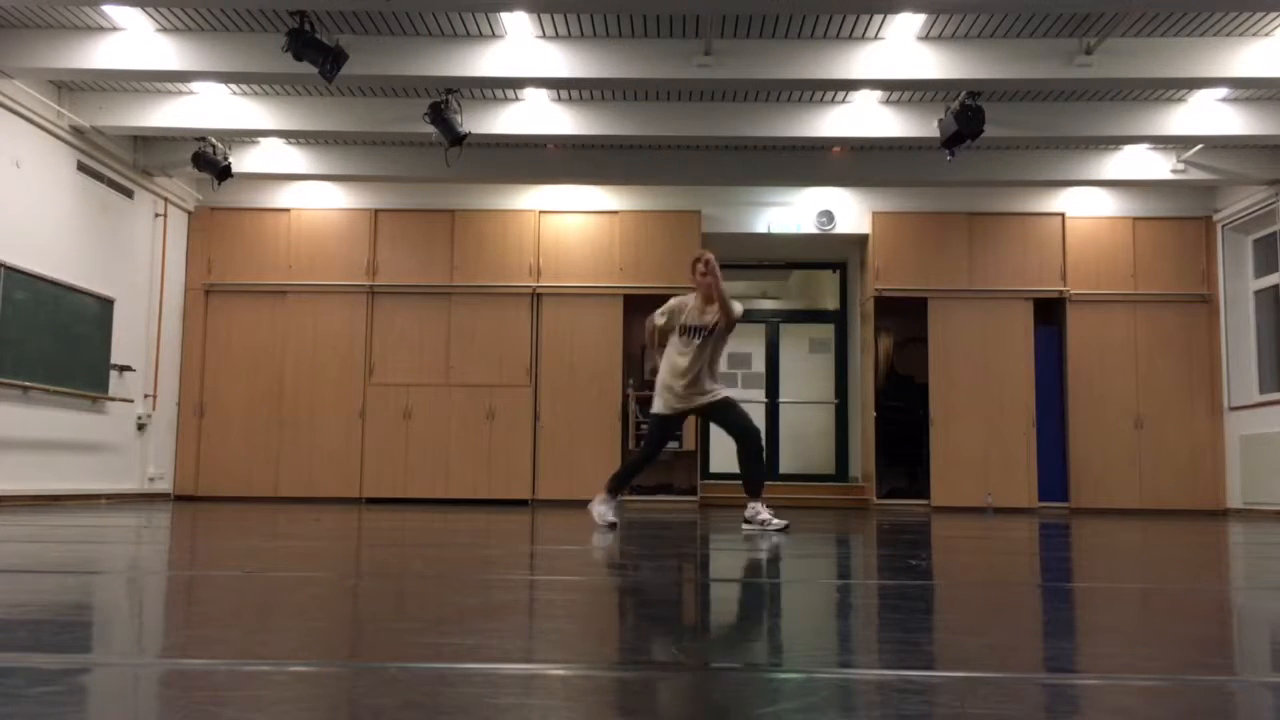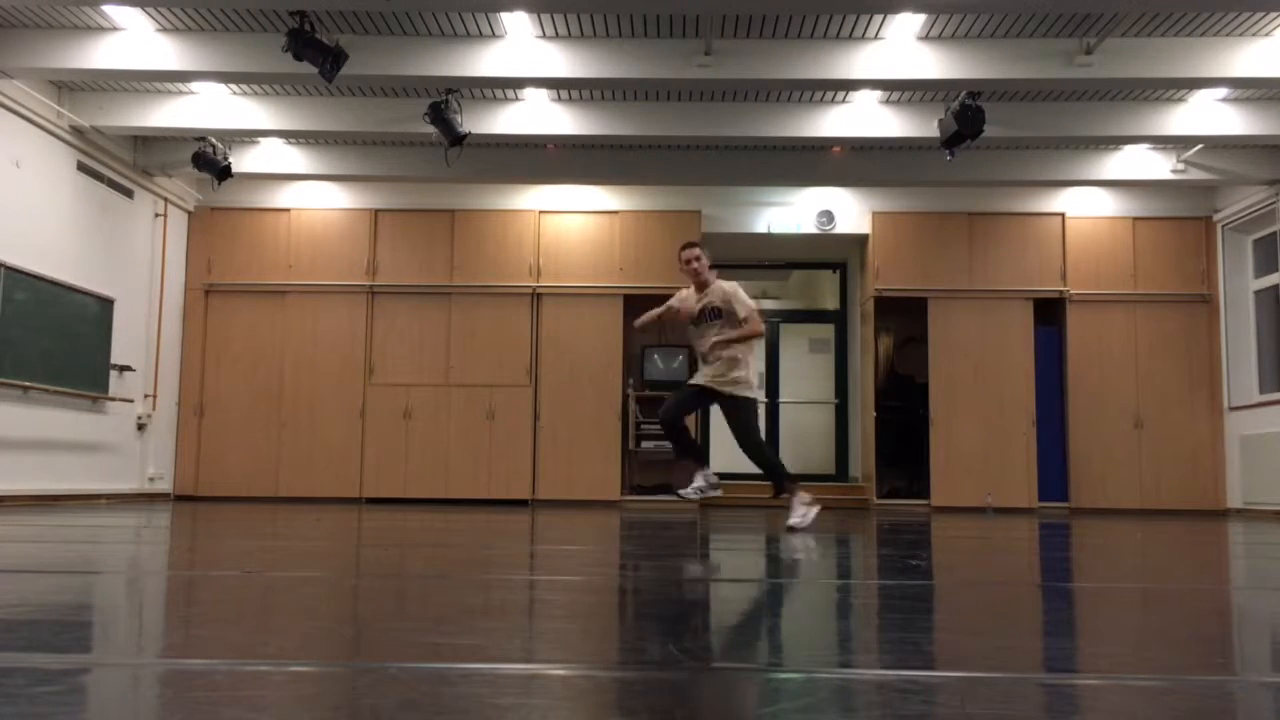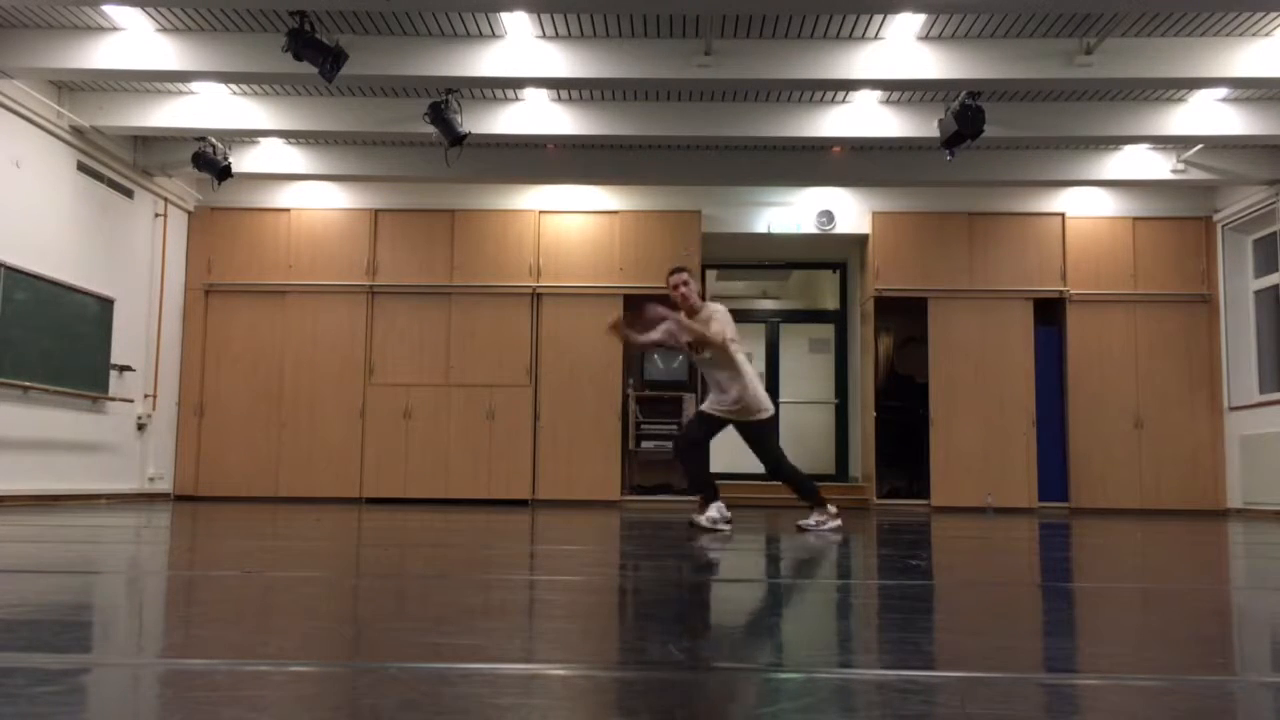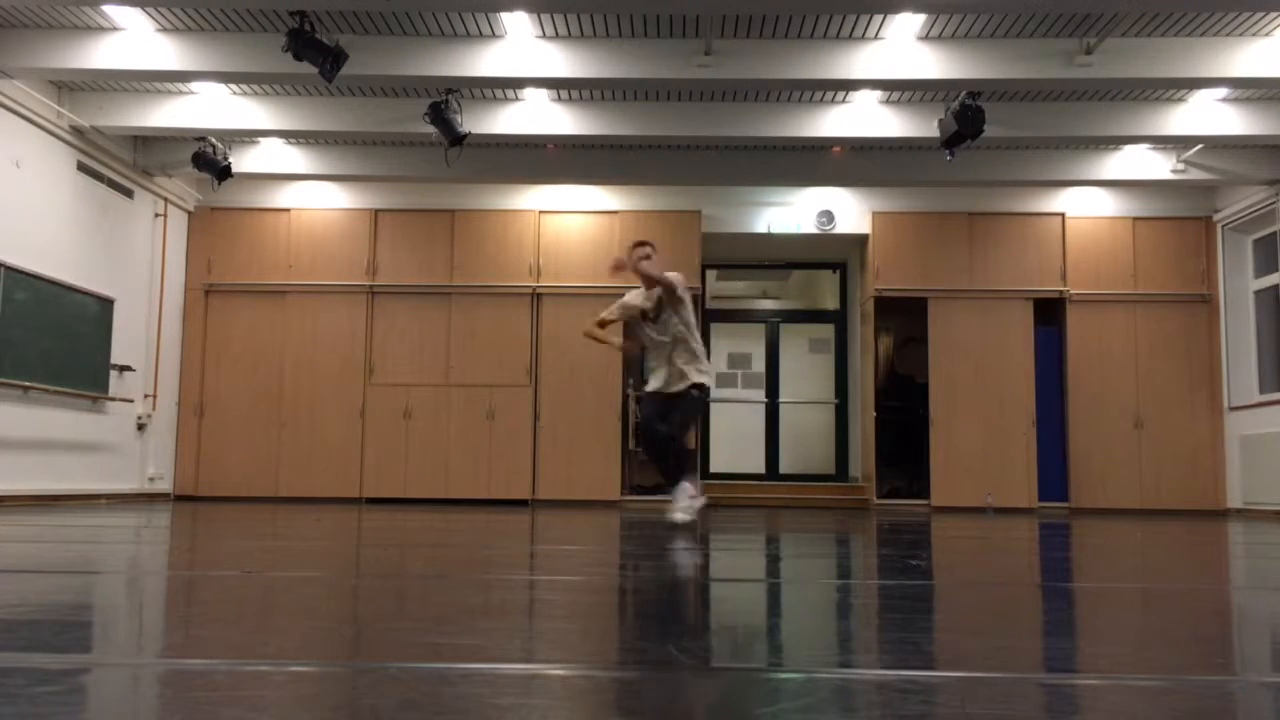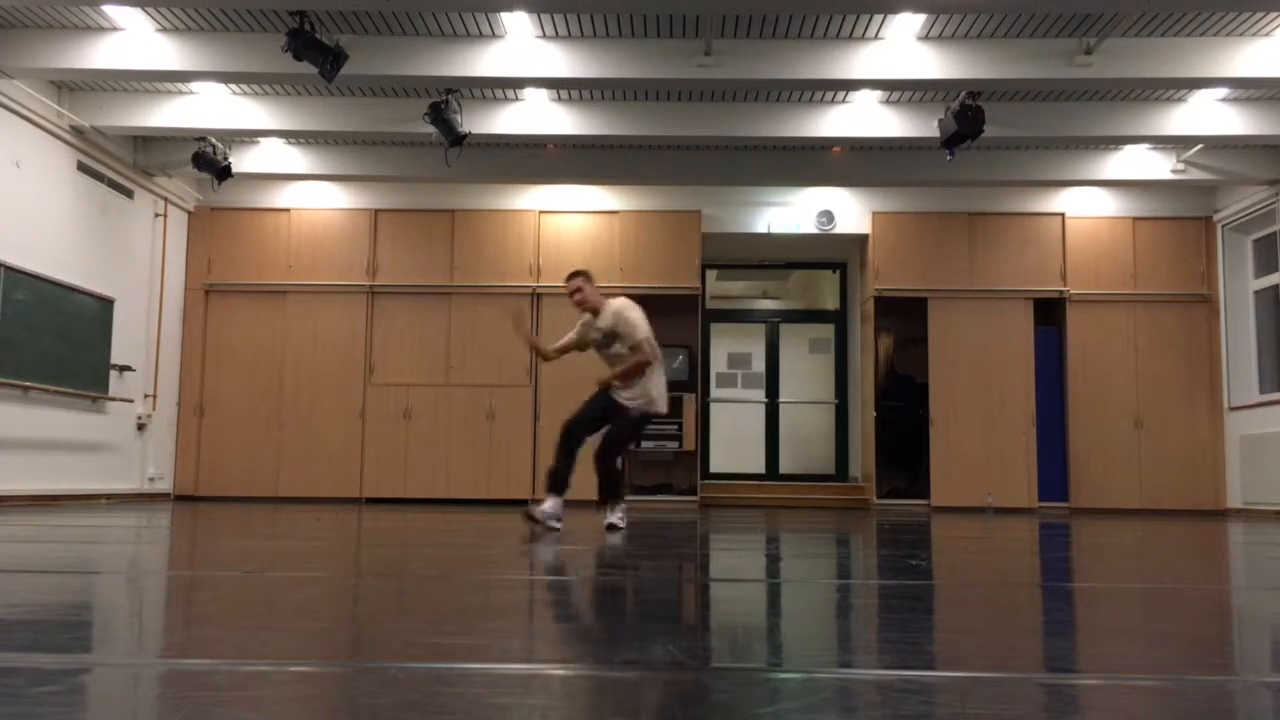
dt=0.2s
person 1, frame 1
left shoulder: (731, 310)
right shoulder: (678, 305)
left elbow: (725, 313)
right elbow: (652, 325)
left wrist: (716, 283)
right wrist: (662, 356)
left hip: (709, 392)
right hip: (671, 395)
left knee: (750, 435)
right knee: (648, 453)
left ankle: (755, 509)
right ankle: (606, 498)
person 1, frame 2
left shoulder: (729, 290)
right shoulder: (683, 298)
left elbow: (758, 328)
right elbow: (640, 324)
left wrist: (721, 340)
right wrist: (670, 311)
left hip: (737, 378)
right hip: (706, 377)
left knee: (750, 443)
right knee: (668, 415)
left ankle: (798, 498)
right ankle: (704, 473)
person 1, frame 3
left shoulder: (716, 313)
right shoulder: (674, 327)
left elbow: (716, 342)
right elbow: (638, 342)
left wrist: (673, 317)
right wrist: (622, 330)
left hip: (749, 403)
right hip: (717, 402)
left knee: (775, 463)
right knee: (686, 445)
left ankle: (824, 511)
right ankle: (713, 506)
person 1, frame 4
left shoulder: (673, 283)
right shoulder: (631, 301)
left elbow: (664, 281)
right elbow: (591, 328)
left wrist: (632, 267)
right wrist: (613, 341)
left hip: (692, 376)
right hip: (659, 380)
left knee: (672, 434)
right knee: (648, 434)
left ankle: (688, 483)
right ankle: (683, 488)
person 1, frame 5
left shoulder: (623, 310)
right shoulder: (585, 327)
left elbow: (648, 356)
right elbow: (548, 354)
left wrist: (612, 376)
right wrist: (527, 335)
left hip: (643, 396)
right hip: (614, 391)
left knee: (605, 455)
right knee: (570, 431)
left ankle: (615, 508)
right ankle: (553, 505)
